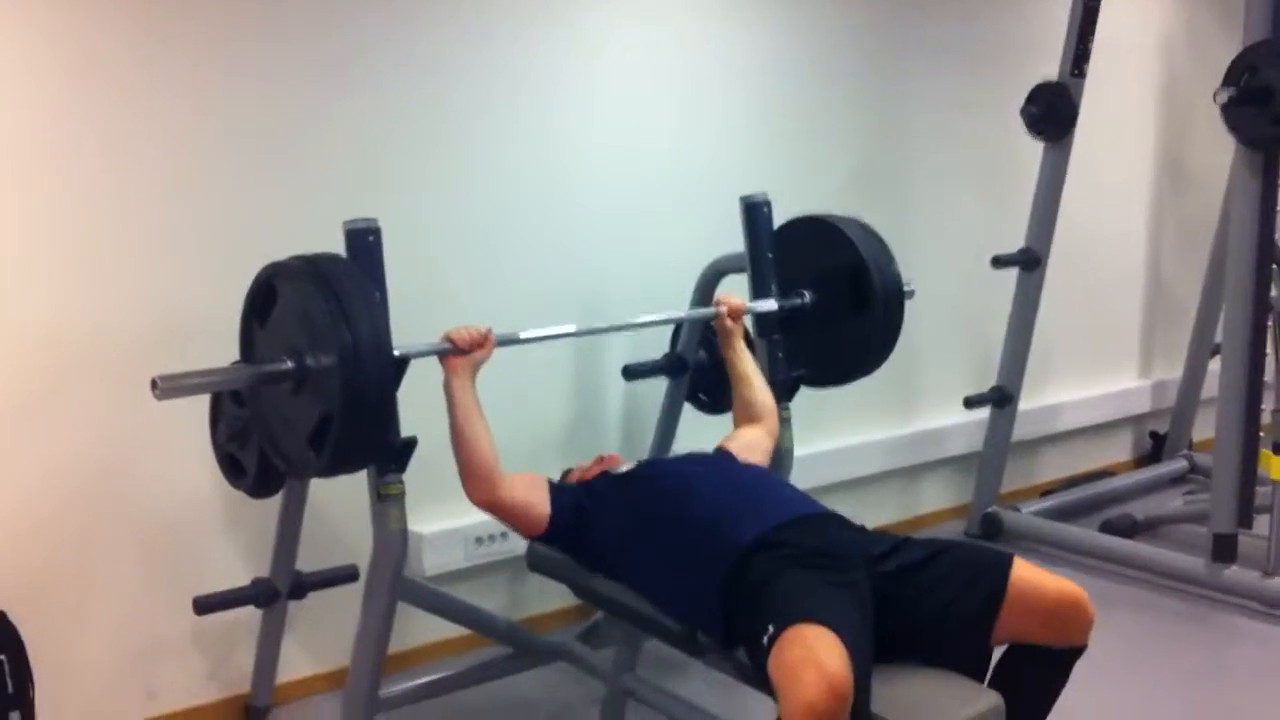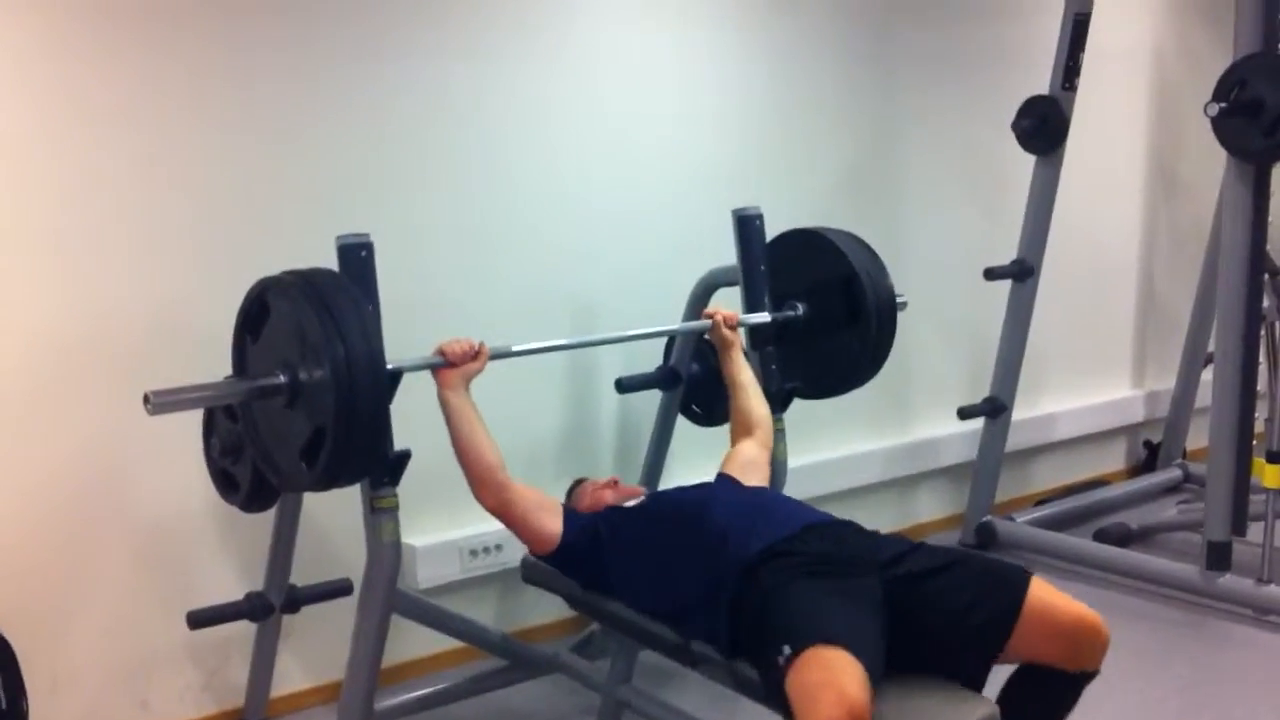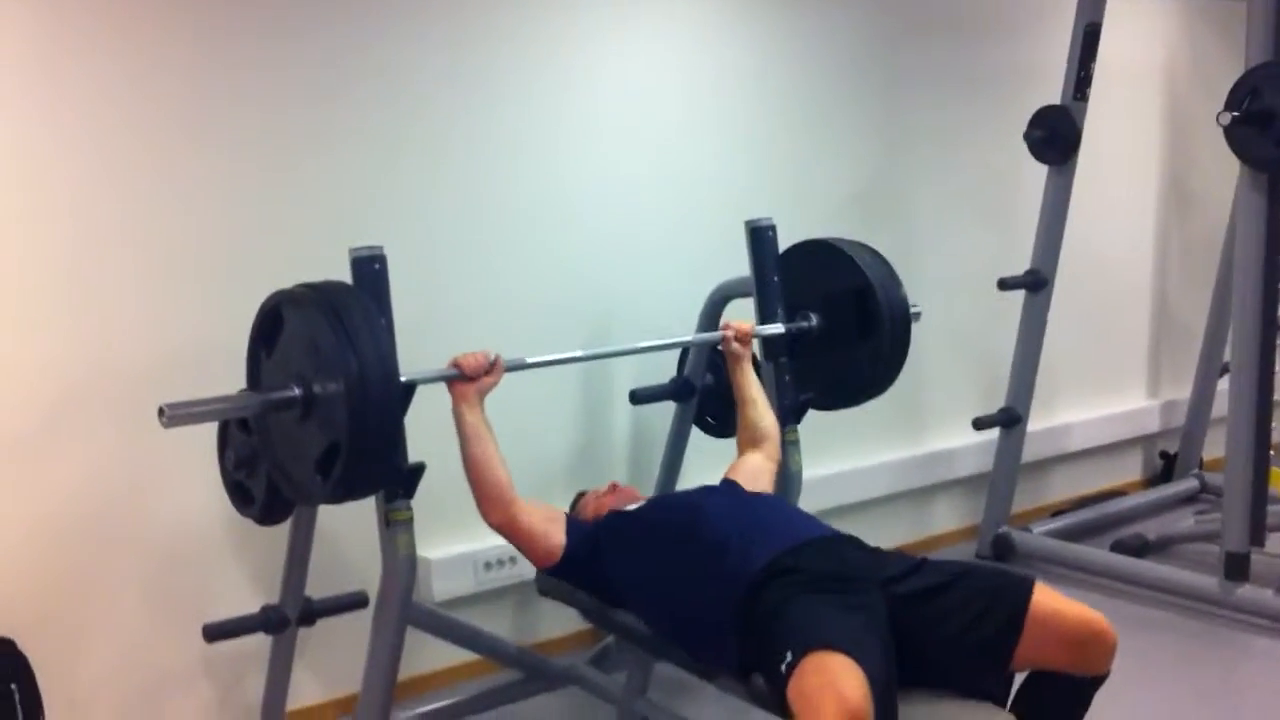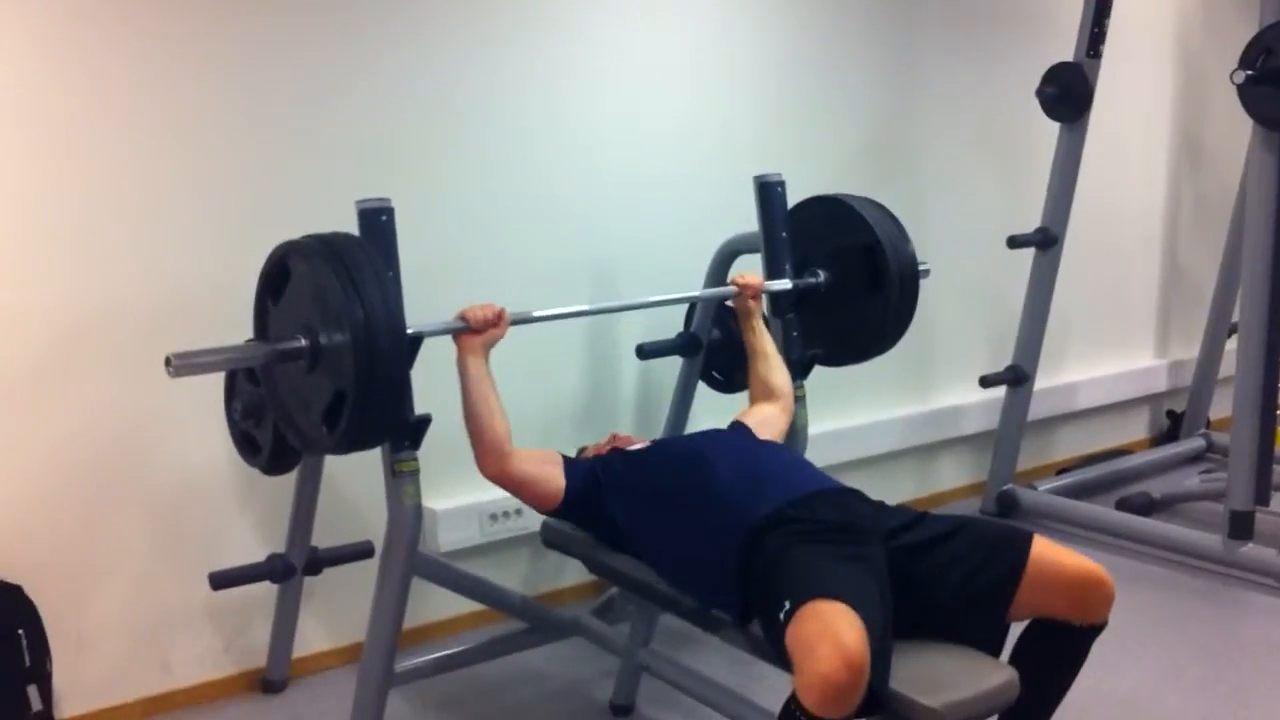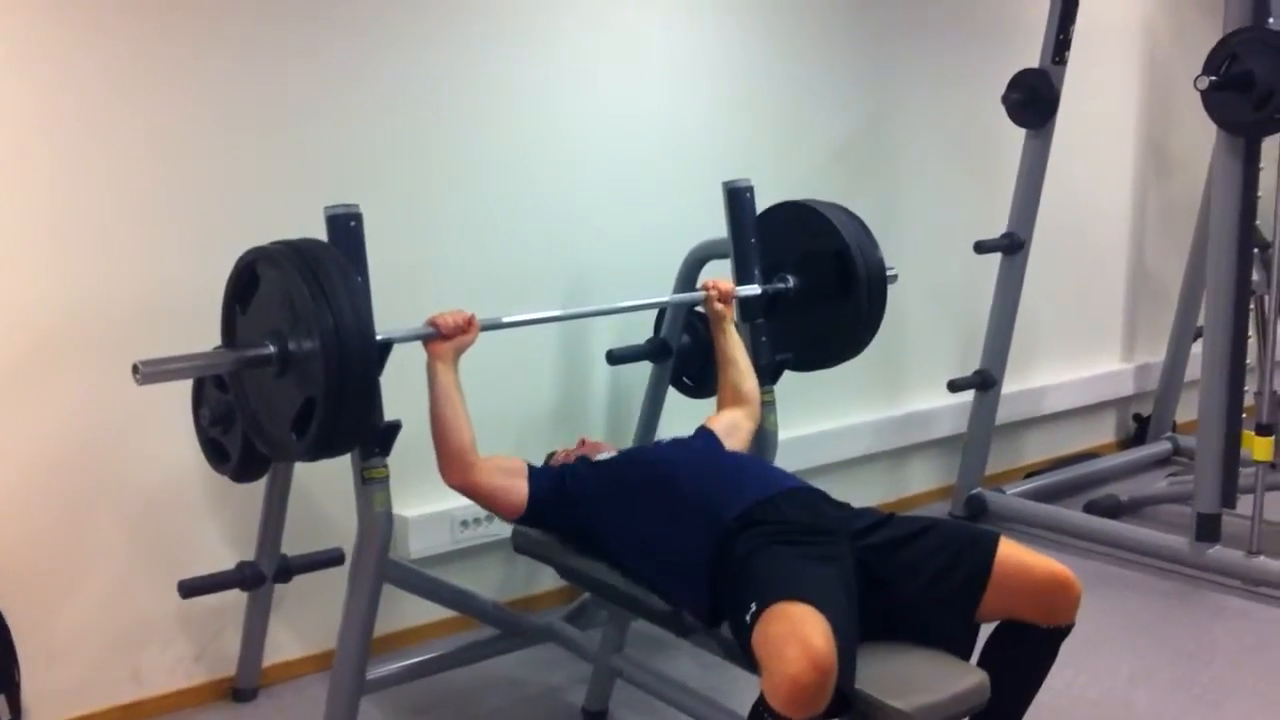
dt=1s
person 1, frame 1
left shoulder: (708, 471)
right shoulder: (584, 511)
left elbow: (761, 424)
right elbow: (489, 487)
left wrist: (732, 341)
right wrist: (460, 377)
left hip: (851, 545)
right hip: (767, 573)
left knee: (1066, 611)
person 1, frame 2
left shoulder: (711, 498)
right shoulder: (589, 537)
left elbow: (756, 435)
right elbow: (497, 491)
left wrist: (730, 350)
right wrist: (455, 390)
left hip: (861, 553)
right hip: (777, 583)
left knee: (1081, 636)
person 1, frame 3
left shoulder: (718, 499)
right shoulder: (597, 545)
left elbow: (763, 448)
right elbow: (505, 511)
left wrist: (739, 363)
right wrist: (468, 404)
left hip: (862, 567)
right hip: (781, 598)
left knee: (1088, 639)
person 1, frame 4
left shoulder: (722, 450)
right shoulder: (600, 485)
left elbow: (776, 402)
right elbow: (501, 461)
left wrist: (752, 318)
right wrist: (474, 353)
left hip: (862, 519)
right hip: (782, 547)
left knee: (1086, 589)
person 1, frame 5
left shoulder: (691, 453)
right shoulder: (567, 492)
left elbow: (742, 409)
right elbow: (465, 472)
left wrist: (722, 323)
right wrist: (443, 361)
left hip: (833, 521)
right hip: (751, 548)
left knee: (1054, 590)
